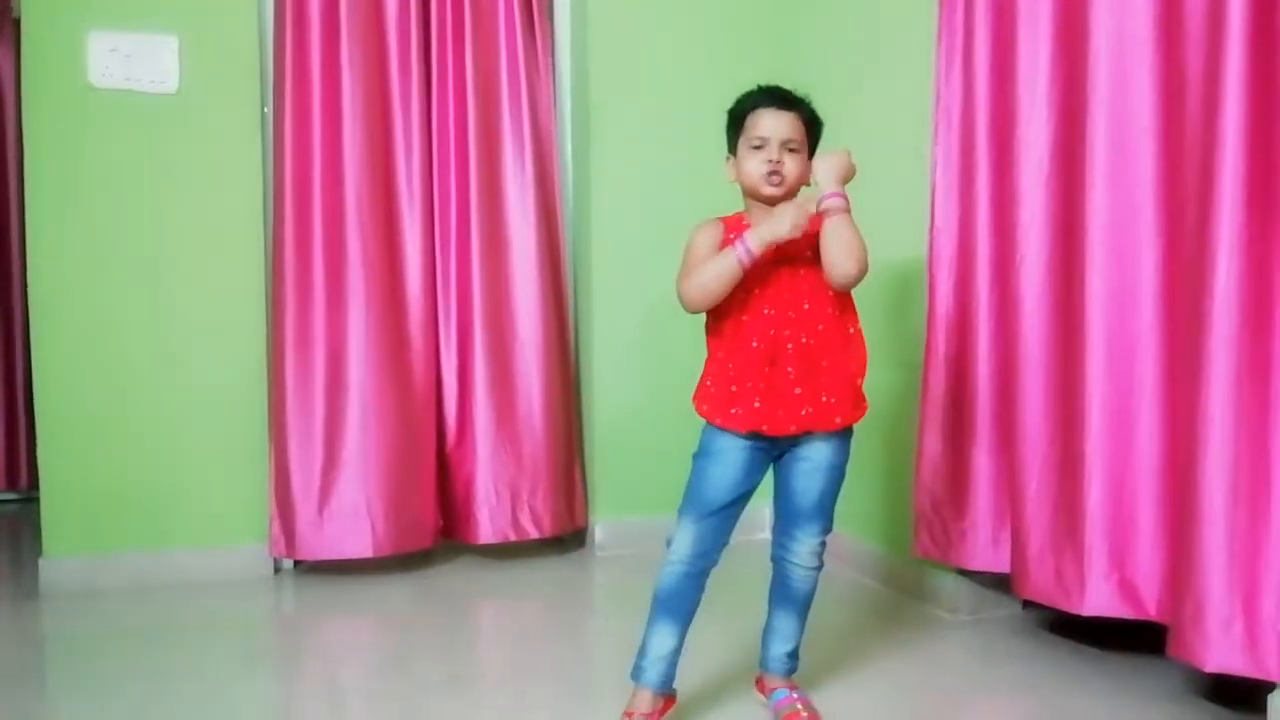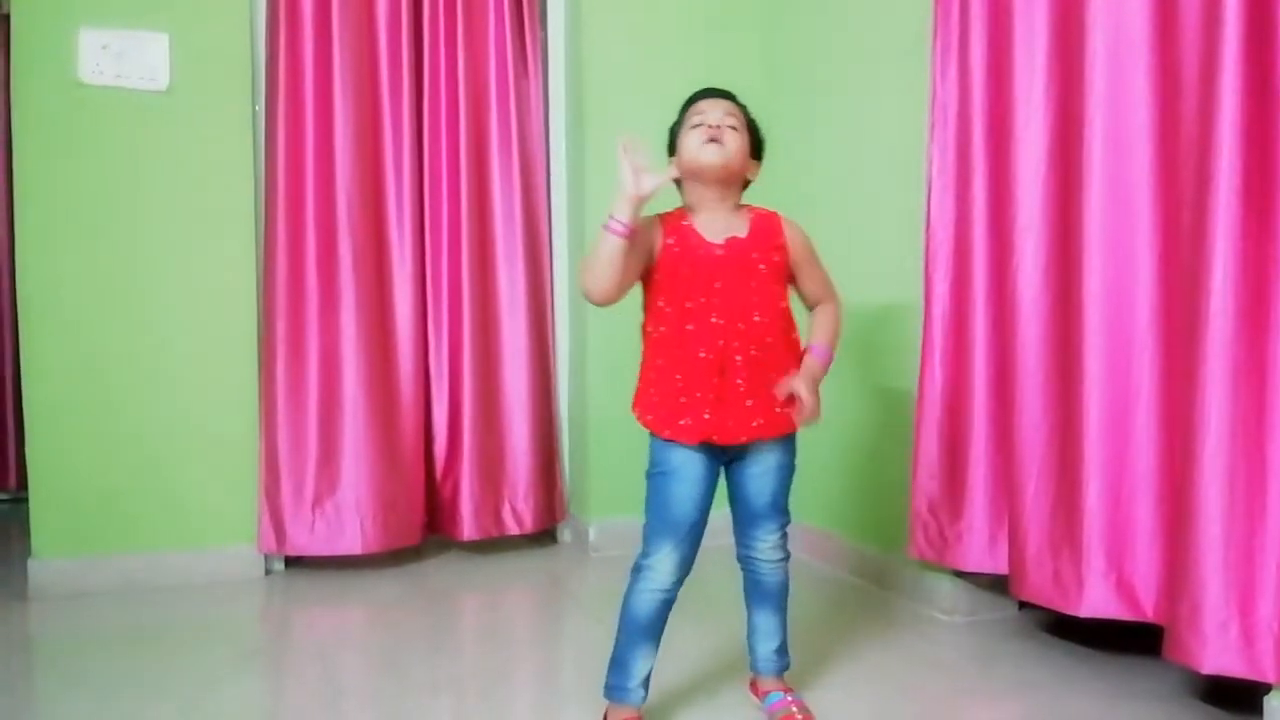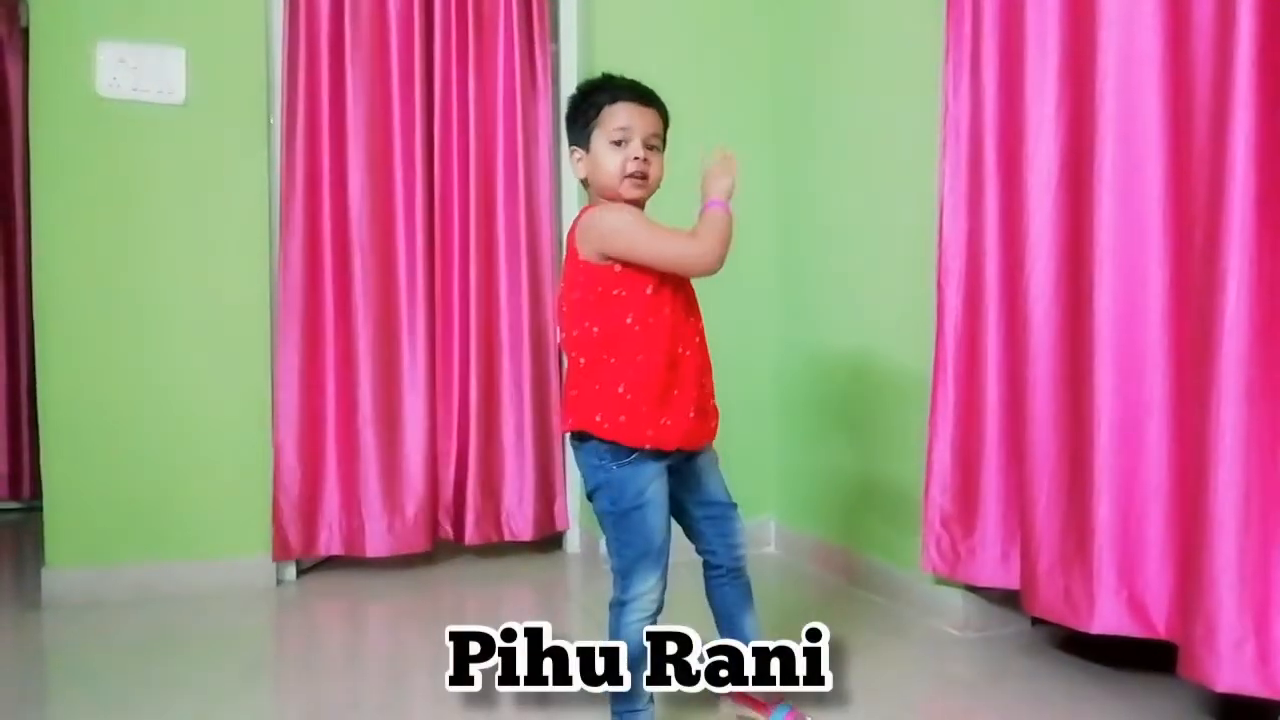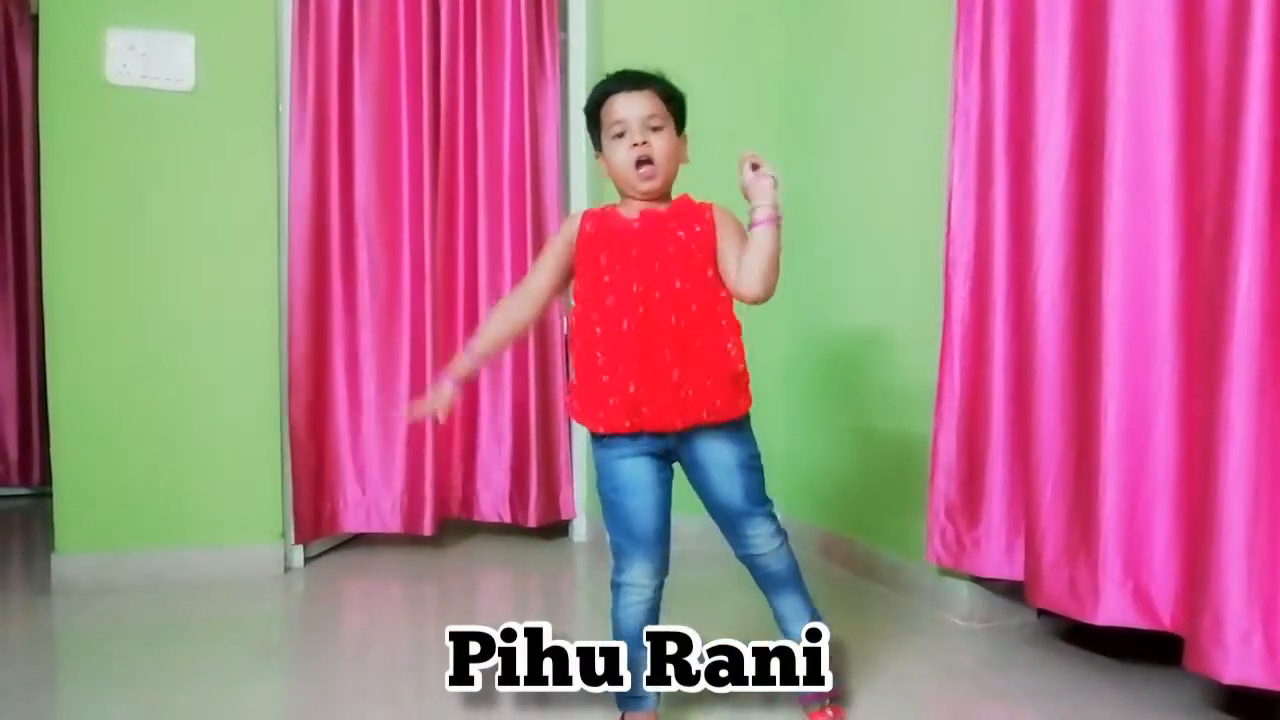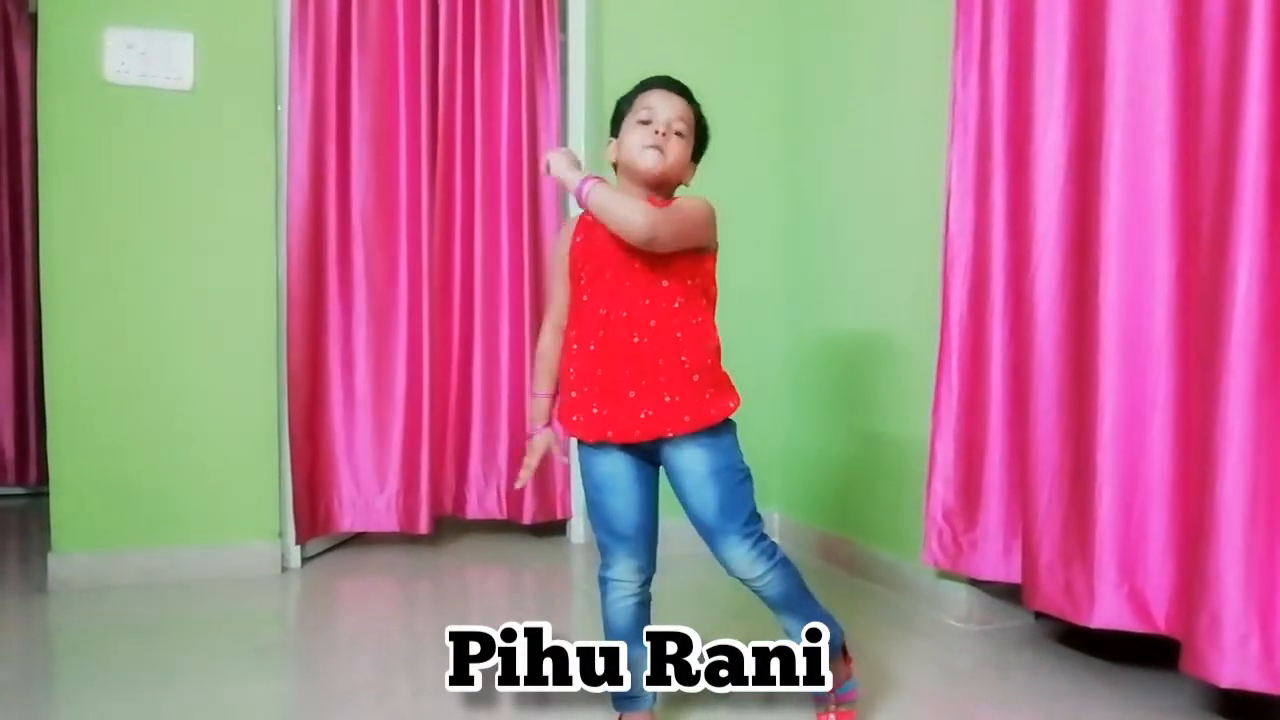
dt=1s
person 1, frame 1
left shoulder: (825, 229)
right shoulder: (715, 234)
left elbow: (847, 271)
right elbow: (693, 295)
left wrist: (832, 190)
right wrist: (763, 235)
left hip: (821, 421)
right hip: (737, 420)
left knee: (802, 553)
right knee: (690, 545)
person 1, frame 2
left shoulder: (779, 233)
right shoulder: (656, 234)
left elbow: (826, 304)
right elbow: (597, 289)
left wrist: (809, 375)
right wrist: (628, 202)
left hip: (766, 425)
right hip: (681, 428)
left knee: (767, 552)
right knee: (662, 565)
person 1, frame 3
left shoulder: (643, 239)
right shoulder: (603, 224)
right elbow: (706, 256)
left wrist: (699, 428)
right wrist: (717, 194)
left hip: (677, 437)
right hip: (619, 442)
left knee: (727, 548)
right knee: (642, 589)
person 1, frame 4
left shoulder: (710, 222)
right shoulder: (582, 231)
left elbow: (754, 286)
right elbow: (522, 305)
left wrist: (763, 203)
right wrist: (455, 376)
left hip: (713, 416)
right hip: (622, 428)
left knee: (761, 539)
right knee: (639, 572)
person 1, frame 5
left shoulder: (695, 216)
right shoulder: (575, 234)
left elbow: (646, 228)
right elbow: (557, 328)
left wrist: (577, 179)
right wrist: (540, 421)
left hip: (692, 420)
right hip: (605, 428)
left knee: (743, 550)
right knee: (624, 574)
left ankle: (830, 652)
